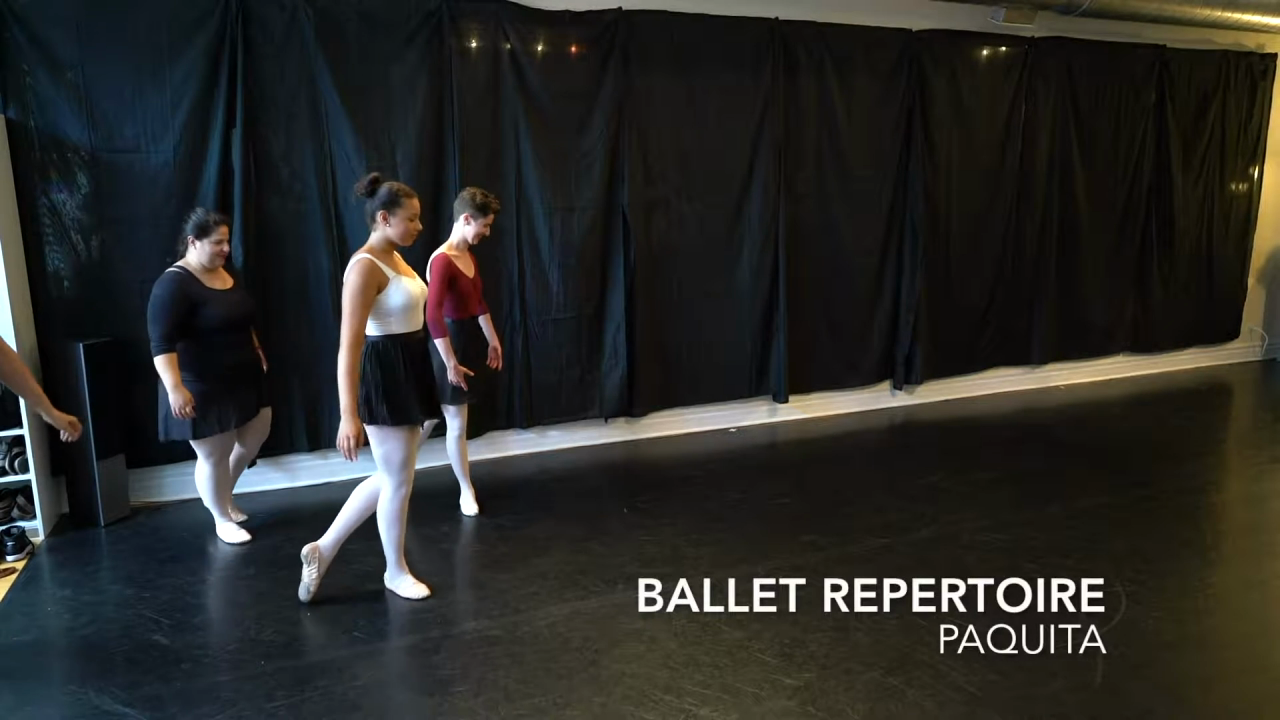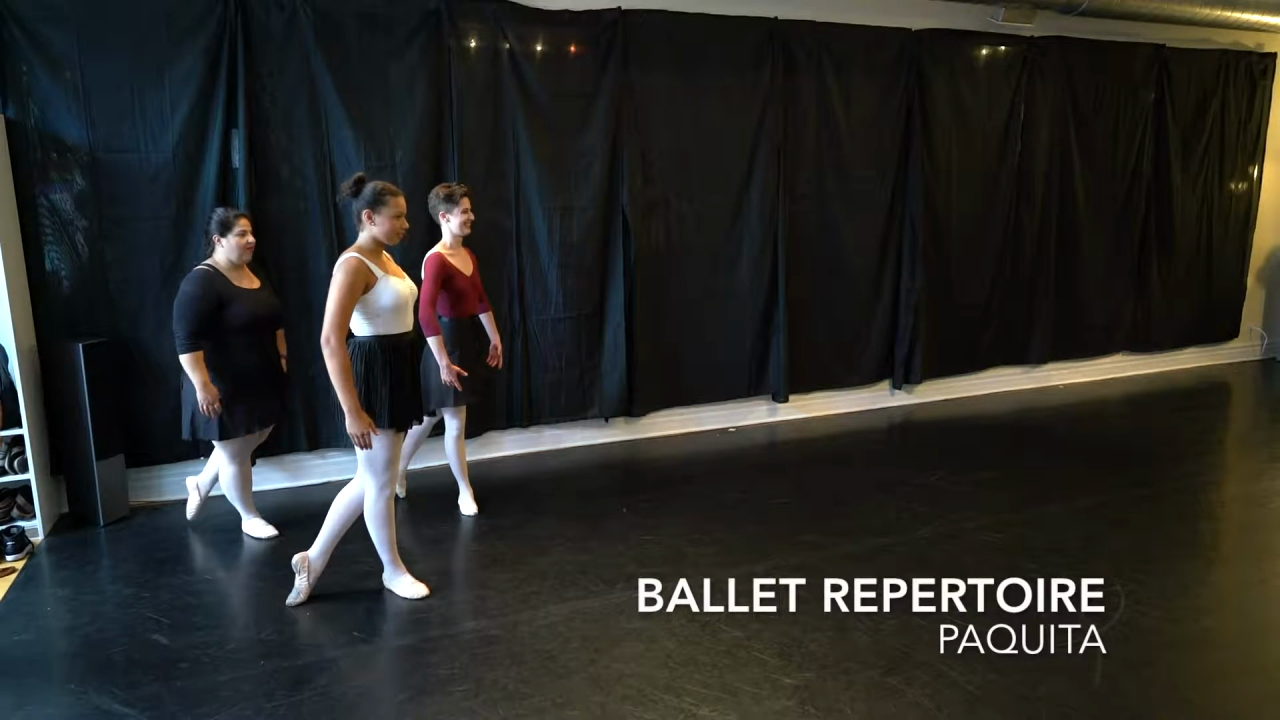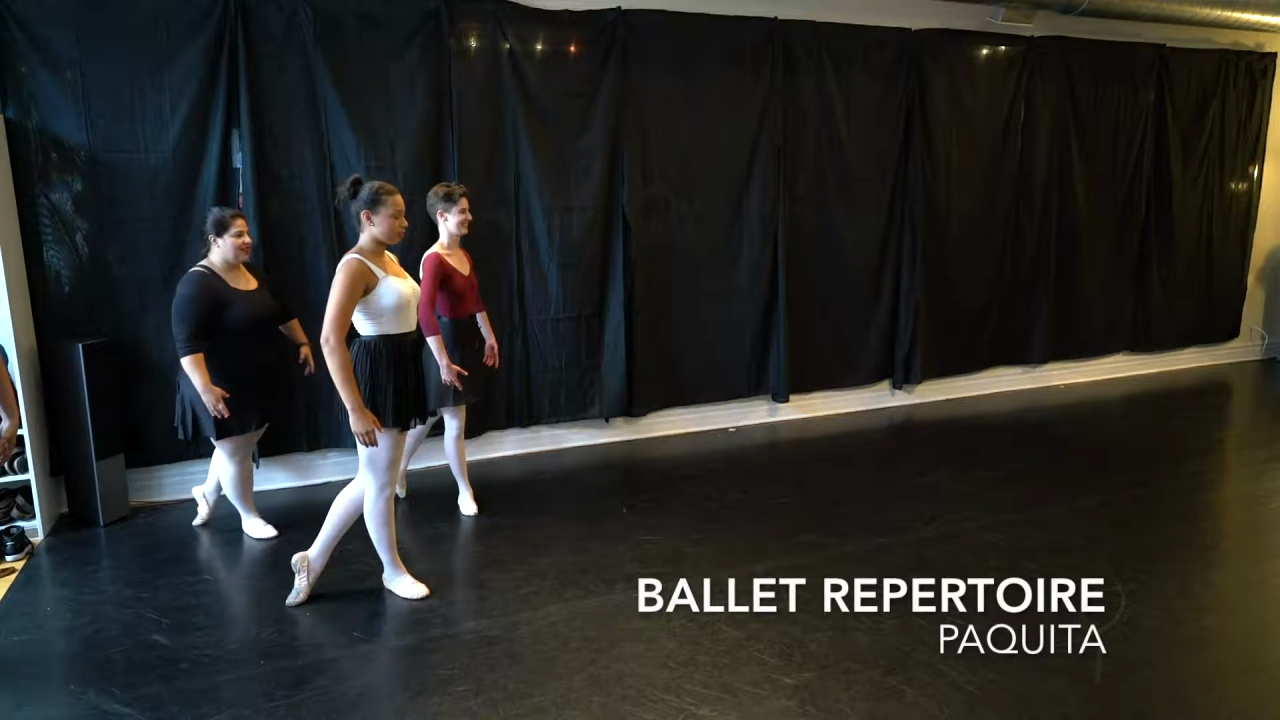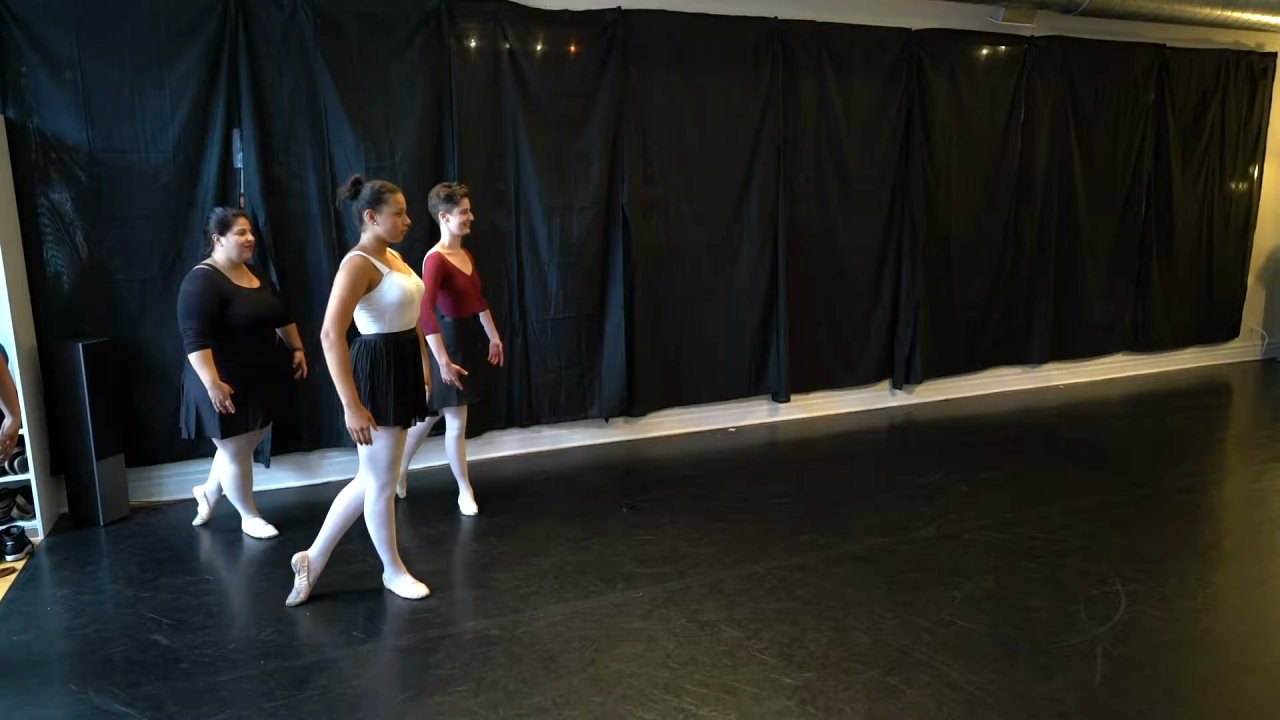
dt=1s
person 1, frame 1
left shoulder: (395, 257)
right shoulder: (366, 267)
right elbow: (350, 344)
left wrist: (417, 382)
right wrist: (349, 415)
left hip: (408, 371)
right hip: (384, 376)
left knee: (390, 476)
right knee: (398, 480)
left ankle: (323, 549)
right ankle: (395, 570)
person 1, frame 2
left shoulder: (384, 258)
right shoulder: (354, 265)
right elbow: (332, 340)
left wrist: (402, 380)
right wrist: (352, 411)
left hip: (396, 371)
right hip: (373, 374)
left knee: (370, 479)
right knee: (380, 482)
left ankle: (313, 560)
right ankle: (393, 570)
person 1, frame 3
left shoulder: (390, 258)
right shoulder: (356, 266)
right elbow: (331, 340)
left wrist: (410, 379)
right wrist: (356, 408)
left hip: (401, 369)
right hip: (376, 373)
left knee: (371, 478)
right knee: (380, 483)
left ankle: (314, 559)
right ankle: (393, 570)
person 1, frame 4
left shoulder: (393, 256)
right shoulder: (358, 264)
right elbow: (331, 334)
left wrist: (425, 371)
right wrist: (352, 405)
left hip: (403, 367)
right hip: (377, 370)
left knee: (371, 477)
right knee: (381, 481)
left ankle: (313, 558)
right ankle: (393, 570)
person 2, frame 1
left shoulder: (469, 256)
right shoulder: (442, 260)
right elbow: (433, 316)
left wrist: (492, 340)
right wrist: (450, 363)
left hip: (470, 339)
right hip: (449, 342)
right knee: (457, 423)
right ankle: (466, 491)
person 2, frame 2
left shoulder: (469, 255)
right shoulder: (436, 260)
left elbow: (481, 300)
right elbow: (426, 314)
left wrist: (494, 338)
right wrist: (443, 361)
left hip: (470, 338)
right hip: (448, 340)
left knee: (431, 415)
right knee: (455, 424)
left ankle: (397, 472)
right ankle: (465, 492)
person 2, frame 3
left shoulder: (465, 255)
right shoulder: (434, 260)
right elbow: (426, 313)
left wrist: (490, 338)
right wrist: (443, 361)
left hip: (468, 338)
right hip: (447, 340)
left knee: (430, 415)
right knee: (455, 424)
left ankle: (398, 472)
right ankle: (465, 491)
person 2, frame 4
left shoulder: (466, 255)
right shoulder: (436, 259)
left elbow: (478, 299)
right elbow: (426, 312)
left wrist: (493, 336)
right wrist: (442, 360)
left hip: (471, 338)
right hip: (450, 340)
left knee: (431, 414)
right knee: (456, 424)
left ankle: (398, 472)
right ankle: (464, 491)
person 3, frame 1
left shoulder: (225, 271)
right shoulder: (174, 285)
right elbow: (161, 343)
left wrist: (257, 350)
right wrist: (175, 387)
left hip: (245, 379)
right hip: (204, 388)
left knee: (255, 439)
right knee: (215, 456)
left ankle: (221, 496)
right ankle: (223, 519)
person 3, frame 2
left shoulder: (252, 274)
right shoulder: (202, 282)
left elbow: (273, 320)
right elbow: (187, 340)
left wrist: (282, 356)
right wrist: (202, 385)
left hip: (261, 380)
right hip: (225, 387)
left knee: (247, 443)
right knee: (236, 454)
left ankle: (202, 483)
right ankle: (249, 517)
person 3, frame 3
left shoulder: (252, 272)
right shoulder: (198, 284)
left elbow: (280, 311)
right elbow: (187, 342)
left wrist: (302, 343)
right wrist: (204, 387)
left hip: (258, 382)
right hip: (224, 388)
left knee: (241, 446)
right knee: (236, 452)
left ankle: (208, 492)
right ankle: (249, 517)
person 3, frame 4
left shoulder: (255, 273)
right shoulder: (202, 281)
left elbow: (281, 314)
right elbow: (195, 339)
left wrist: (297, 348)
right wrist: (212, 382)
left hip: (261, 380)
right hip: (227, 387)
left knee: (245, 445)
right knee: (236, 451)
left ankle: (209, 491)
right ankle: (249, 516)
